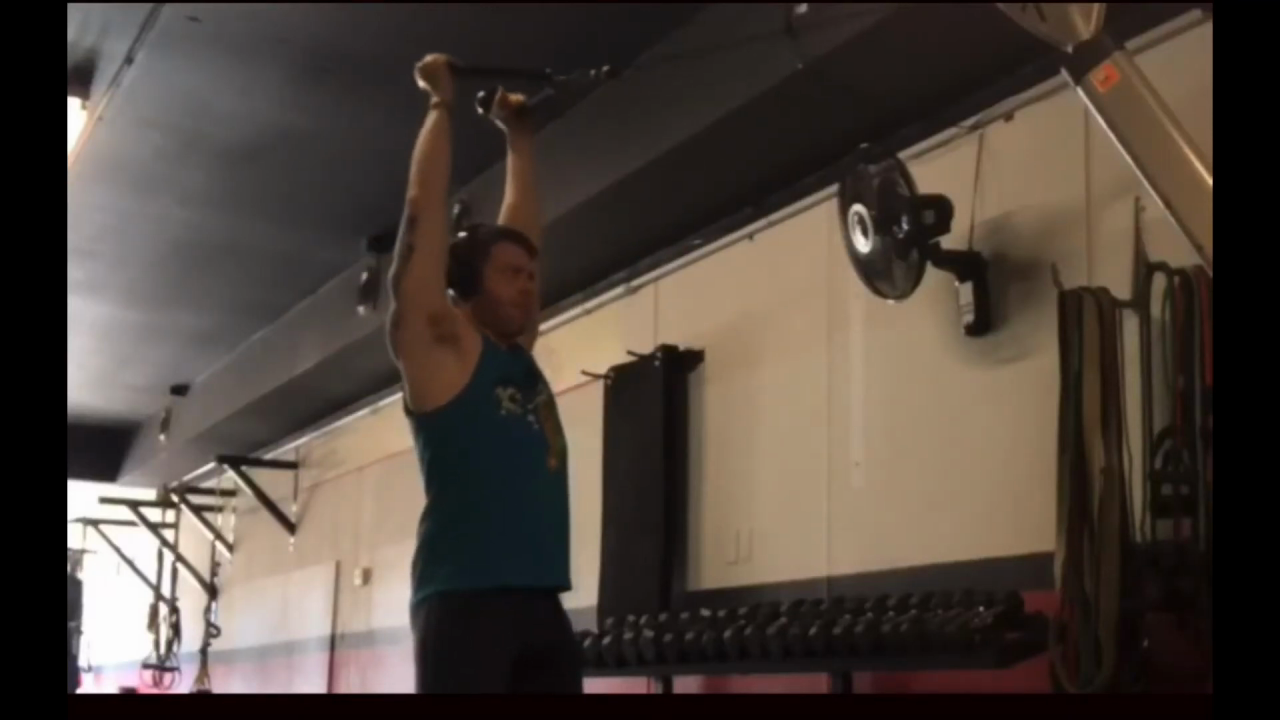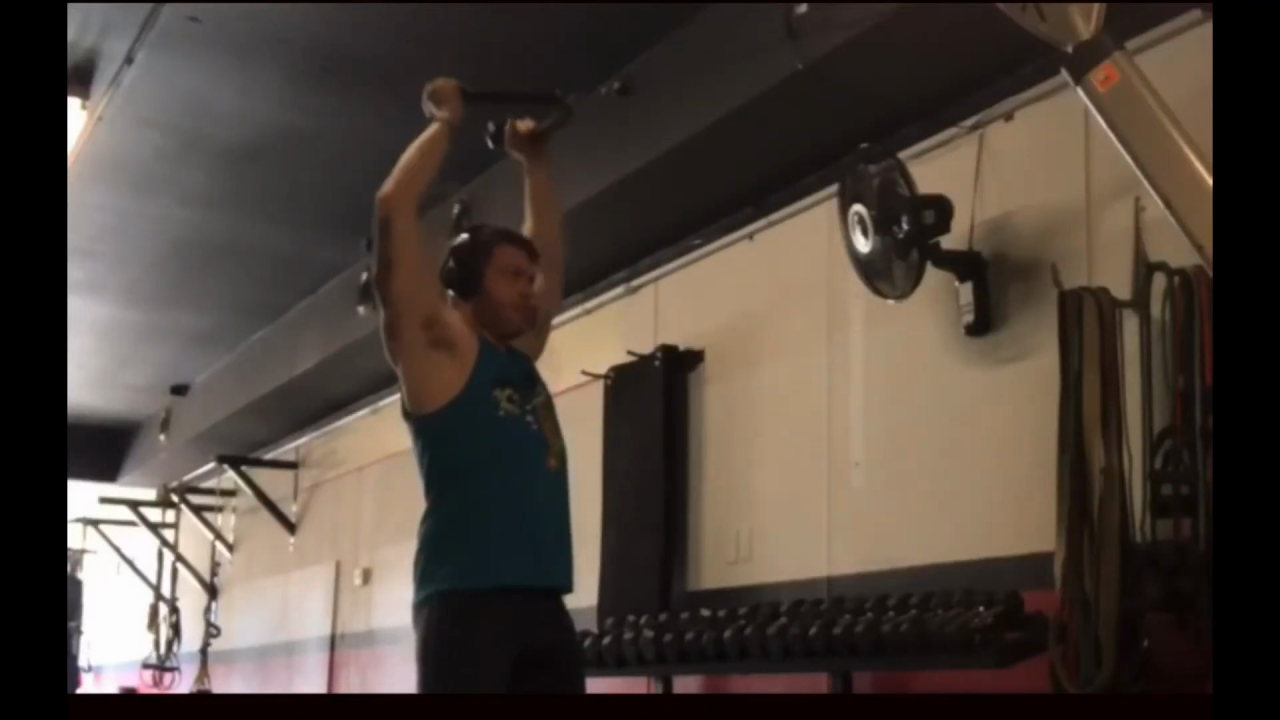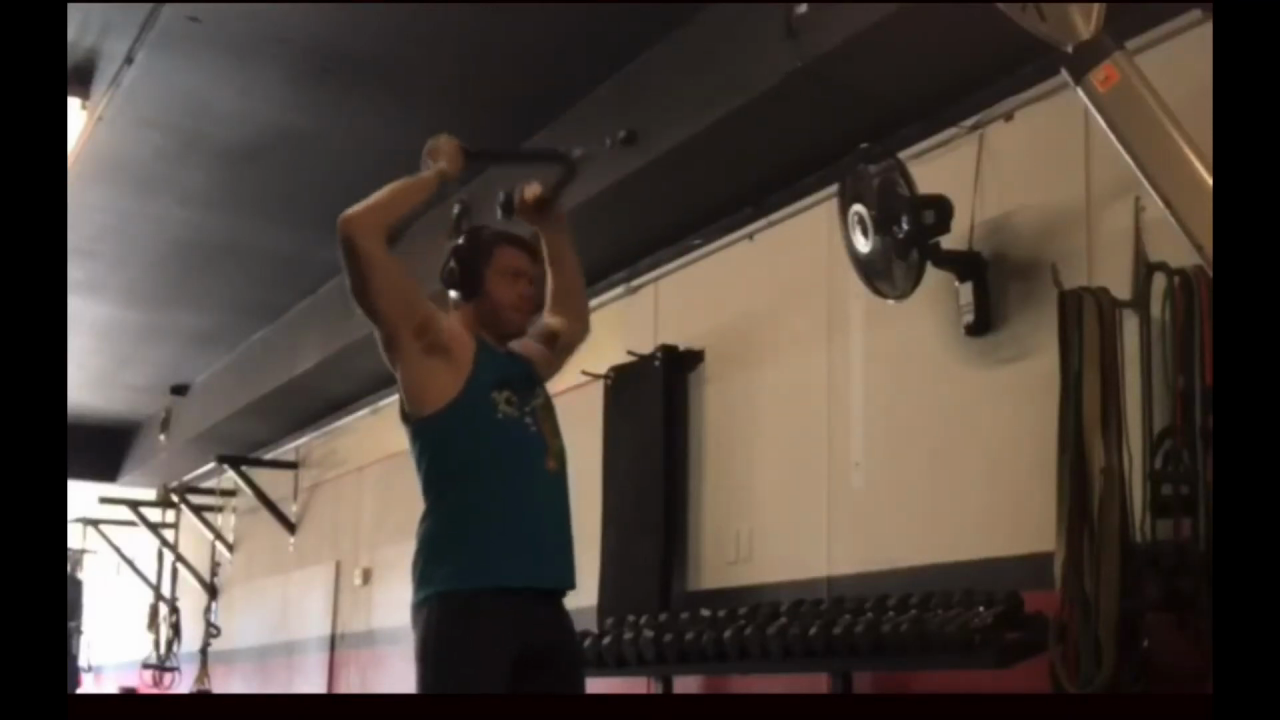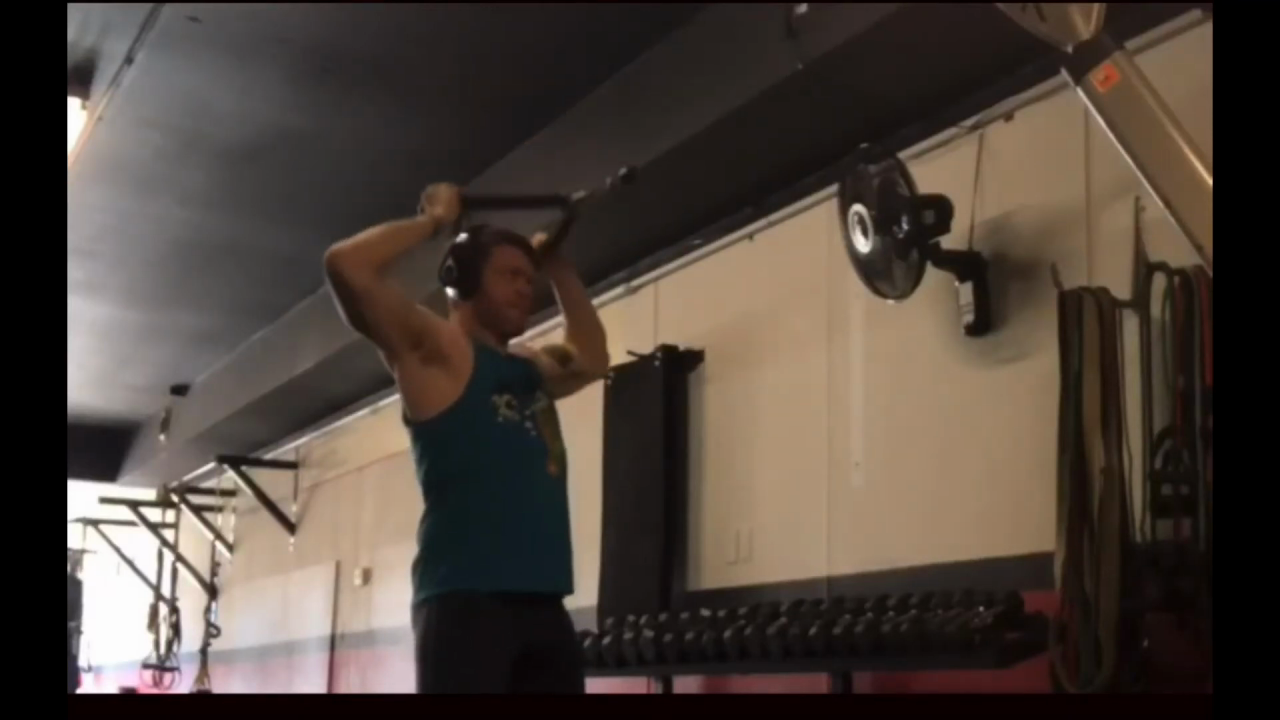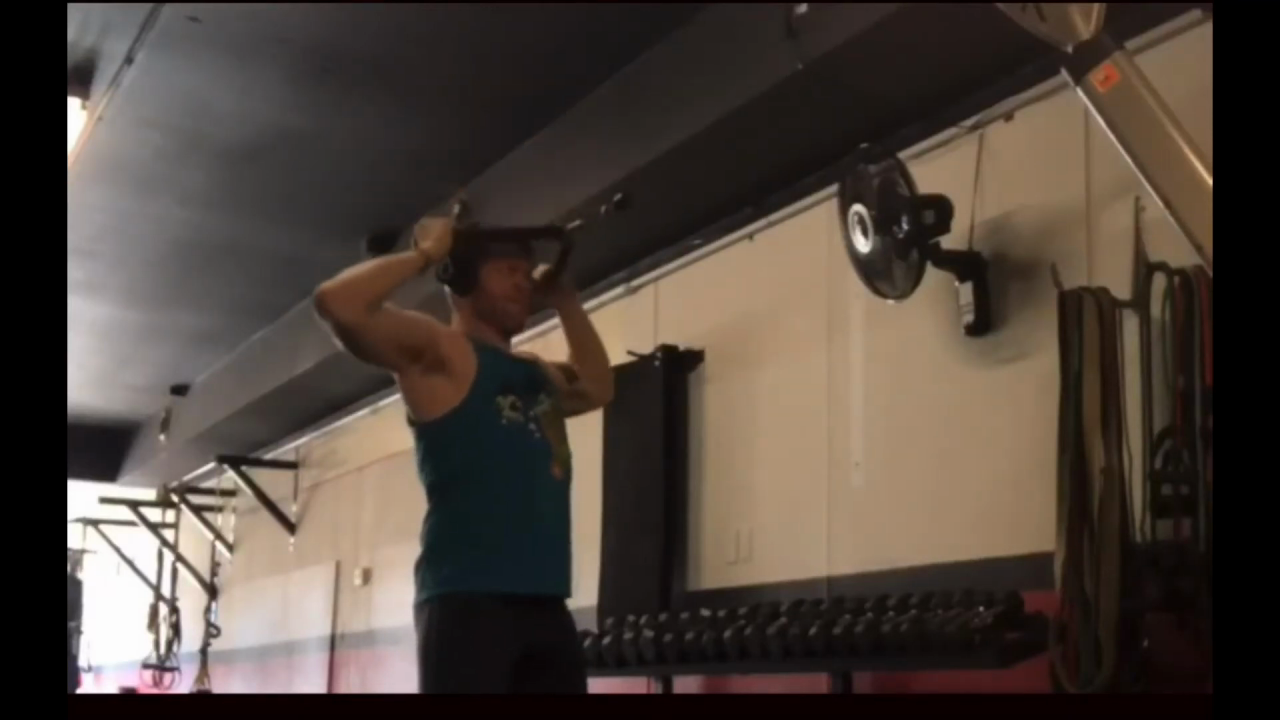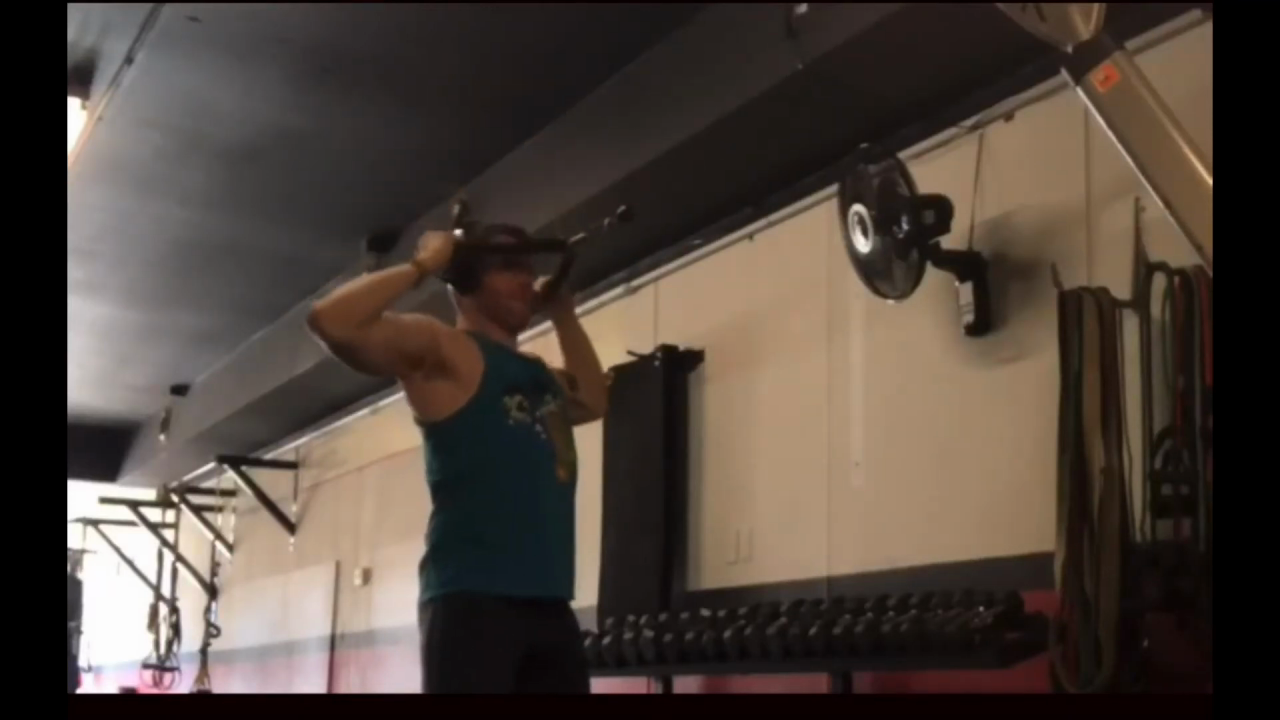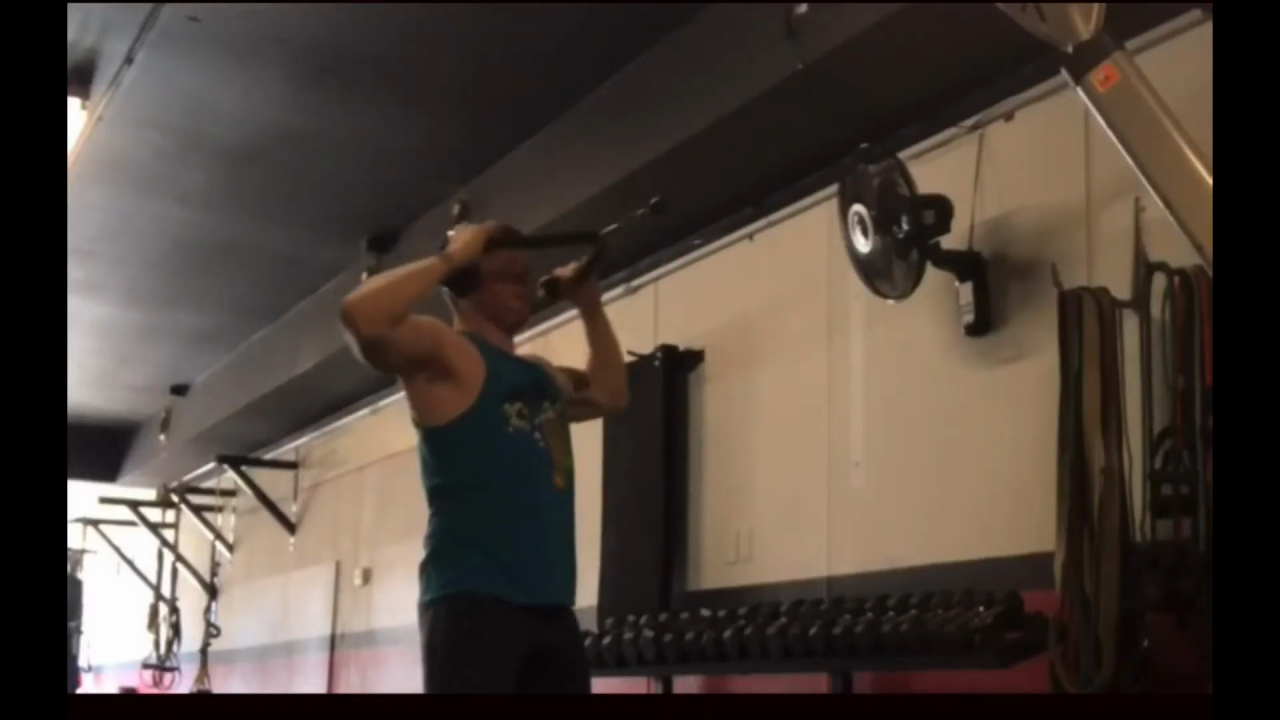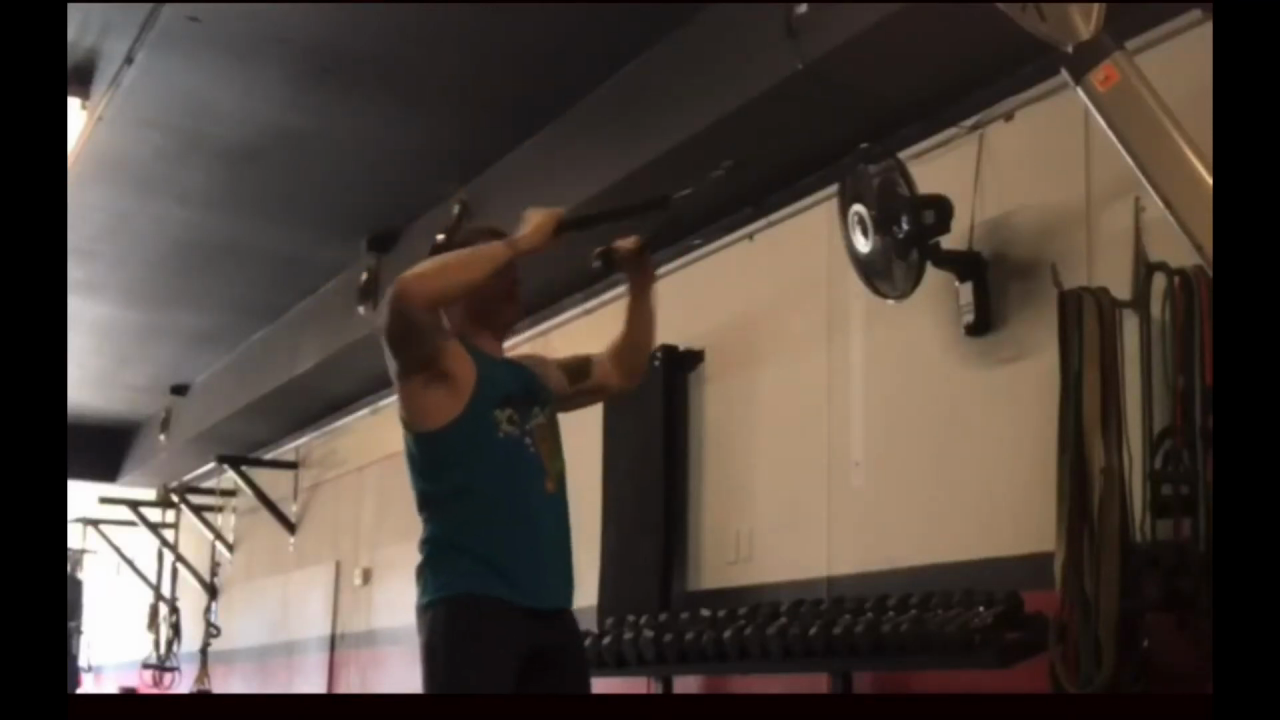
dt=0.2s
person 1, frame 1
left shoulder: (517, 352)
right shoulder: (436, 341)
left elbow: (523, 230)
right elbow: (422, 208)
left wrist: (518, 135)
right wrist: (441, 105)
left hip: (540, 603)
right hip: (464, 601)
person 1, frame 2
left shoulder: (519, 357)
right shoulder: (435, 341)
left elbow: (548, 266)
right elbow: (394, 211)
left wrist: (535, 164)
right wrist: (444, 125)
left hip: (542, 604)
right hip: (466, 600)
person 1, frame 3
left shoulder: (526, 362)
right shoulder: (433, 343)
left elbow: (573, 316)
right elbow: (357, 233)
left wrist: (550, 222)
right wrist: (437, 174)
left hip: (542, 604)
right hip: (466, 600)
person 1, frame 4
left shoulder: (532, 368)
right shoulder: (433, 347)
left elbow: (594, 357)
right elbow: (345, 267)
left wrist: (558, 268)
right wrist: (434, 220)
left hip: (542, 605)
right hip: (466, 602)
person 1, frame 5
left shoulder: (537, 372)
right shoulder: (435, 349)
left elbow: (598, 386)
right elbow: (336, 303)
left wrist: (564, 300)
right wrist: (426, 253)
left hip: (544, 604)
right hip: (469, 601)
person 1, frame 6
left shoulder: (538, 373)
right shoulder: (440, 348)
left elbow: (593, 399)
right elbow: (330, 320)
left wrist: (561, 313)
right wrist: (423, 264)
left hip: (548, 606)
right hip: (472, 601)
person 1, frame 7
left shoulder: (539, 374)
right shoulder: (438, 352)
left elbow: (611, 392)
right elbow: (361, 314)
left wrist: (589, 305)
right wrist: (455, 254)
left hip: (550, 608)
right hip: (471, 603)
person 1, frame 8
left shoulder: (533, 375)
right shoulder: (428, 361)
left elbow: (623, 369)
right elbow: (409, 294)
left wrist: (639, 283)
right wrist: (519, 241)
left hip: (547, 611)
right hip: (467, 607)
